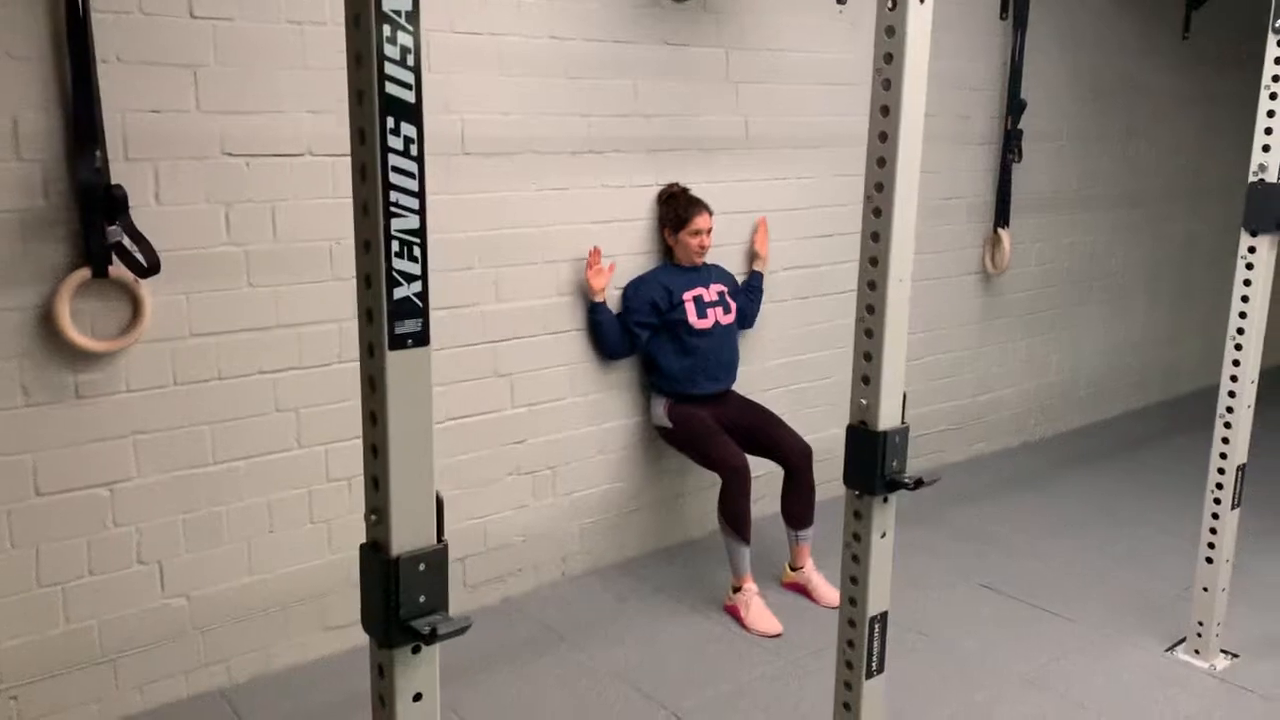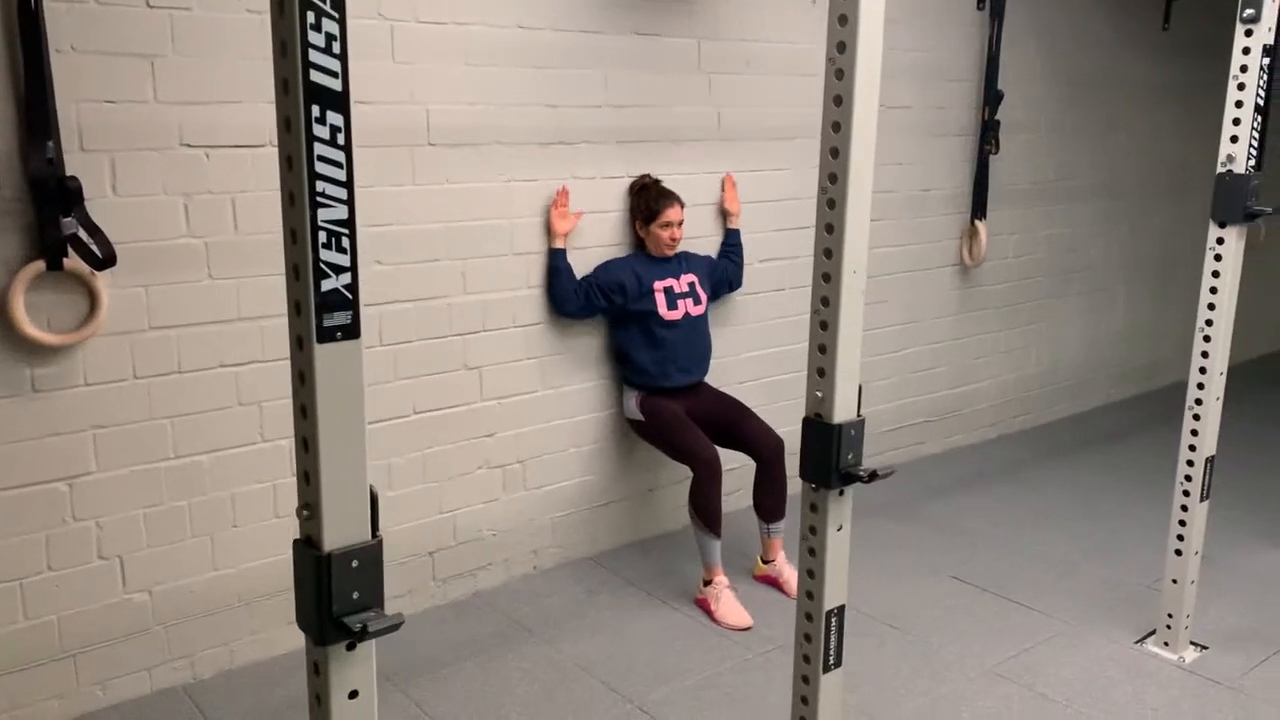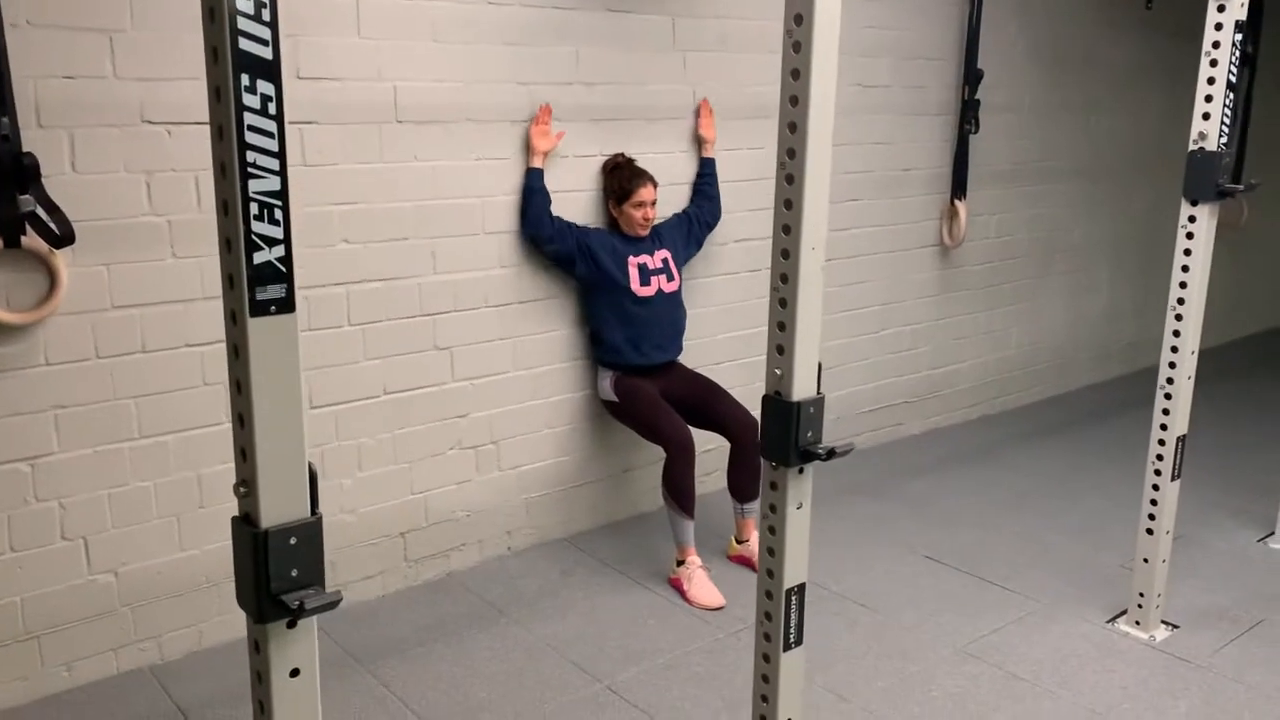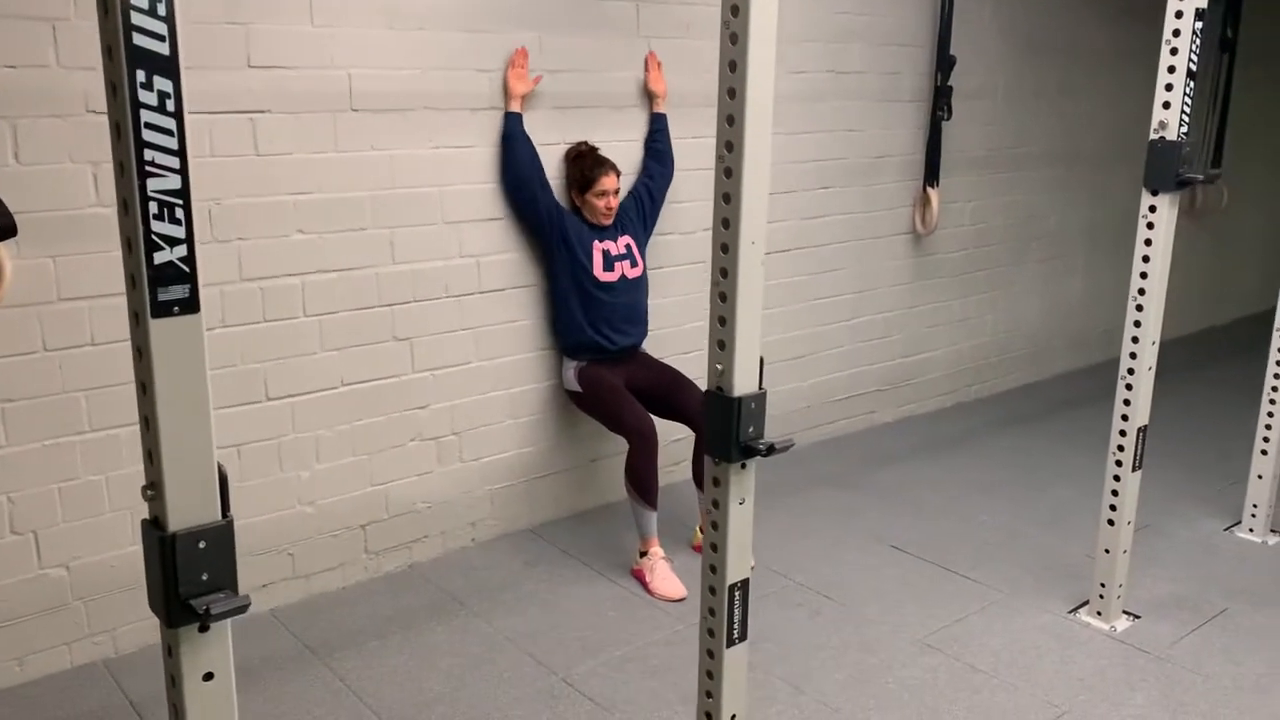
dt=0.7s
person 1, frame 1
left shoulder: (719, 277)
right shoulder: (652, 288)
left elbow: (745, 317)
right elbow: (616, 345)
left wrist: (759, 263)
right wrist: (598, 298)
left hip: (725, 399)
right hip: (678, 408)
left knee: (798, 453)
right knee: (735, 468)
left ankle: (800, 568)
right ankle: (743, 591)
person 1, frame 2
left shoulder: (694, 265)
right shoulder: (623, 274)
left elbow: (731, 276)
right elbow: (570, 301)
left wrist: (732, 220)
right wrist: (559, 242)
left hip: (697, 390)
right hip: (650, 399)
left knee: (770, 445)
right knee: (706, 460)
left ankle: (772, 560)
right ankle: (713, 584)
person 1, frame 3
left shoulder: (670, 238)
right shoulder: (595, 248)
left elbow: (707, 210)
right elbow: (540, 228)
left wrist: (706, 148)
right wrist: (537, 160)
left hip: (671, 371)
right hip: (623, 380)
left knee: (746, 427)
right knee: (679, 441)
left ankle: (746, 539)
right ankle: (687, 564)
person 1, frame 4
left shoulder: (632, 219)
right shoulder: (561, 230)
left elbow: (659, 168)
right elbow: (522, 179)
left wrist: (657, 103)
right wrist: (515, 104)
left hip: (636, 359)
right hip: (587, 368)
left knee: (708, 416)
right knee: (641, 432)
left ankle: (709, 530)
right ankle: (649, 555)
